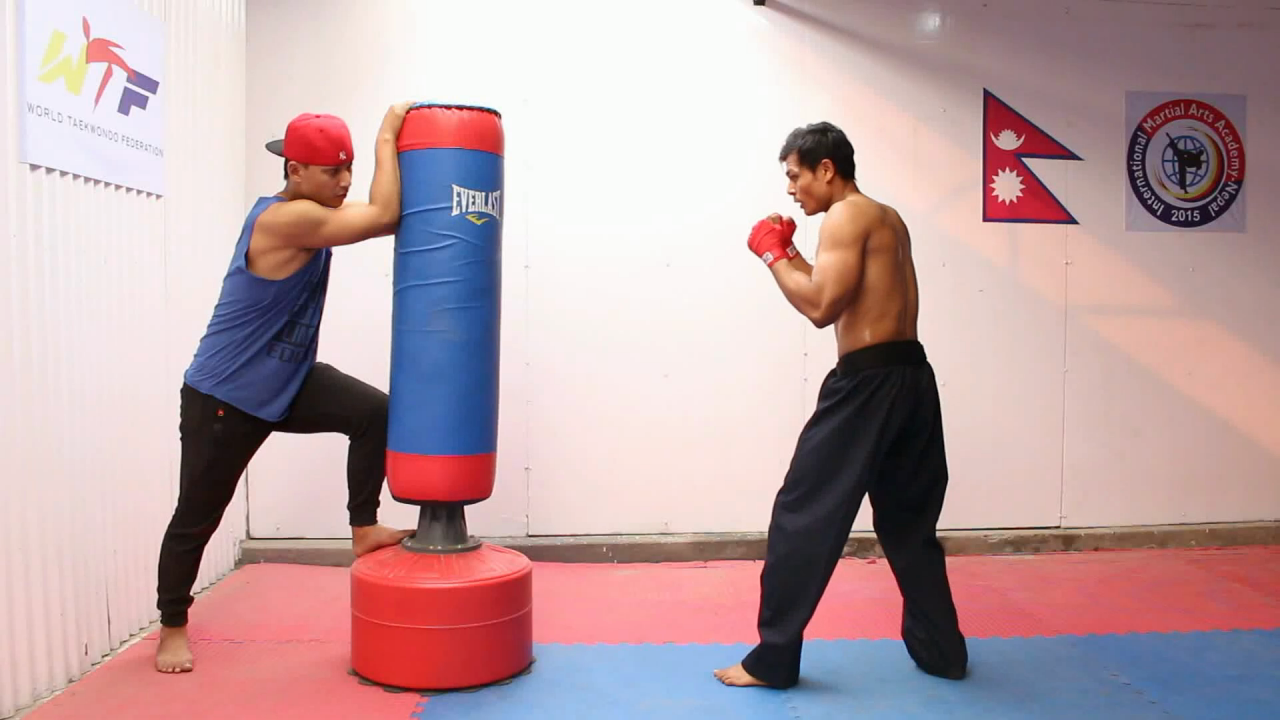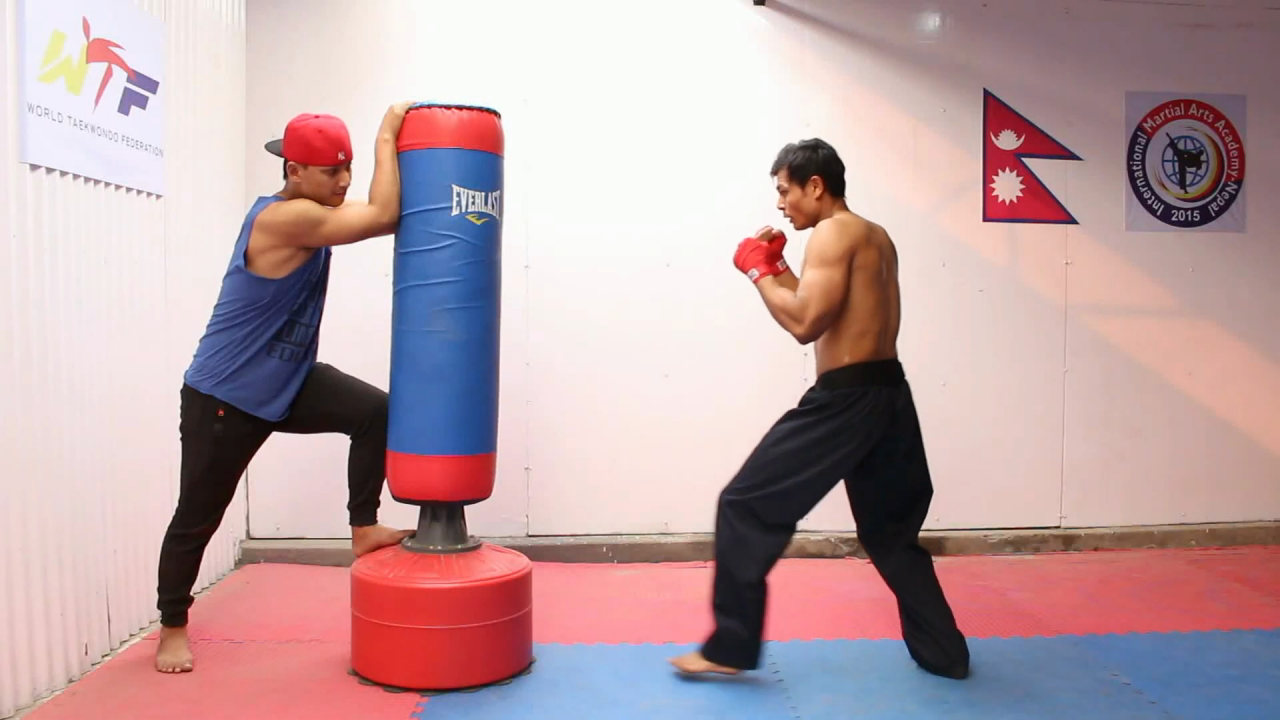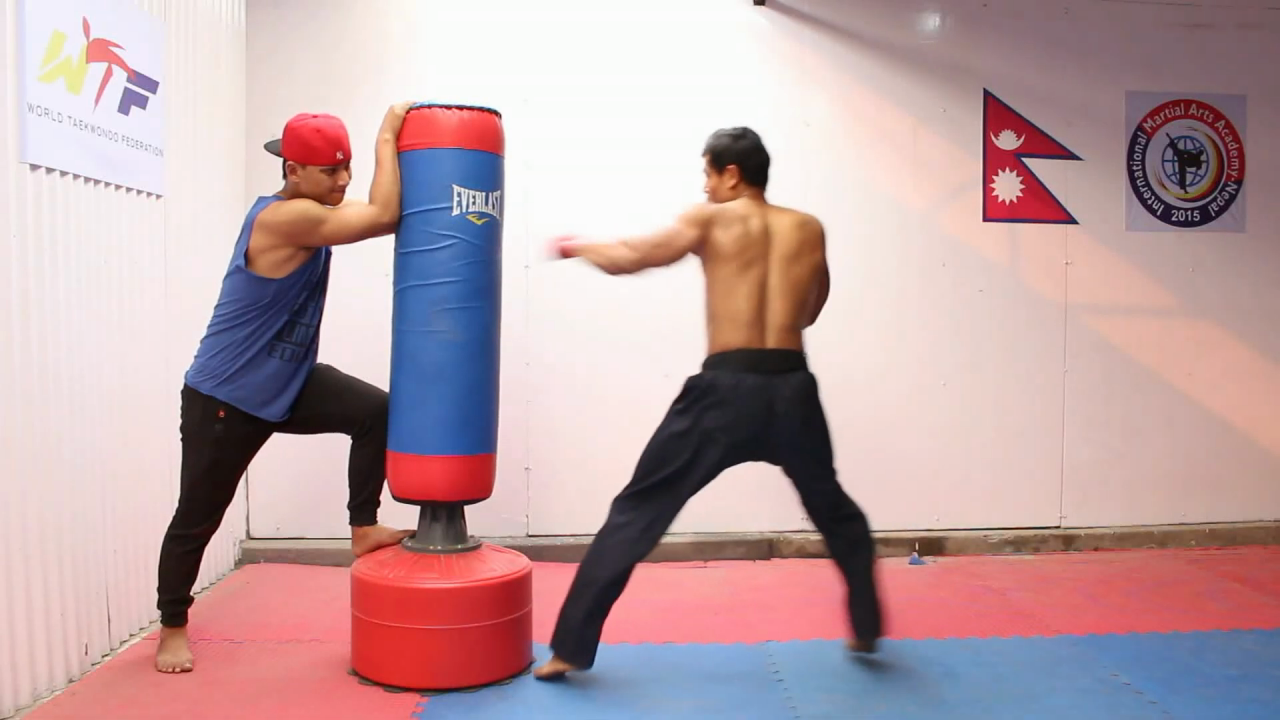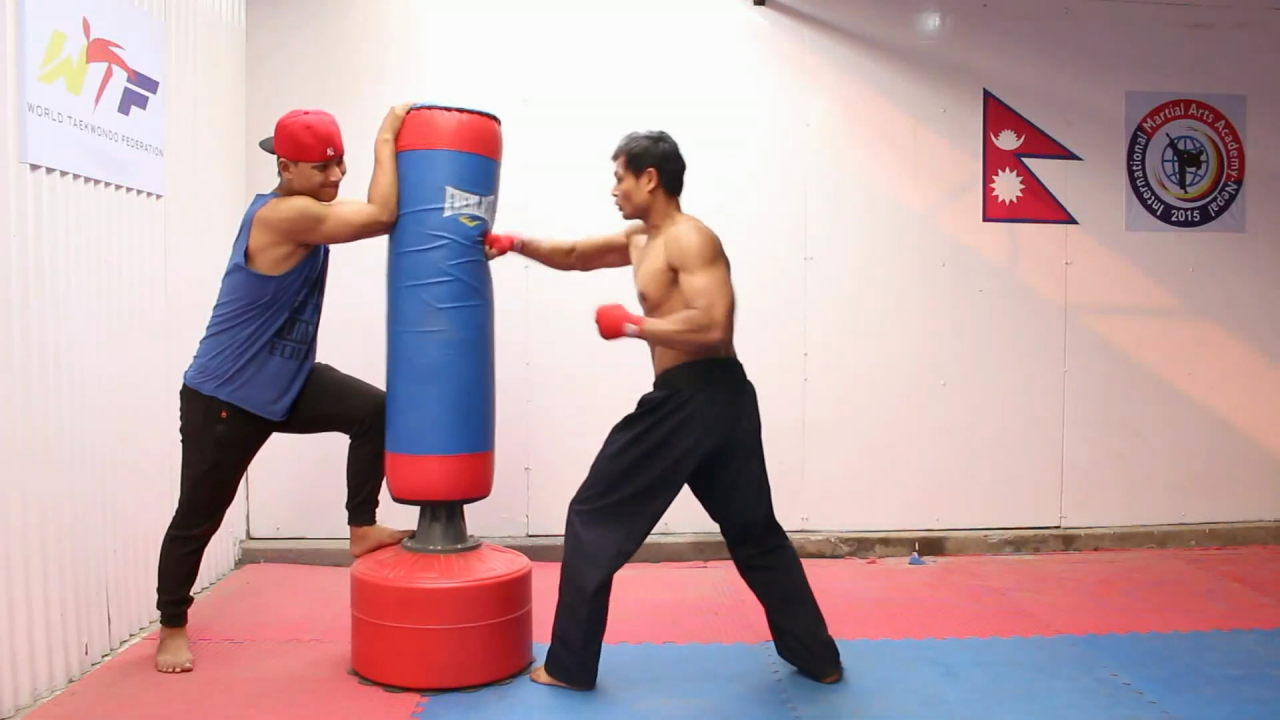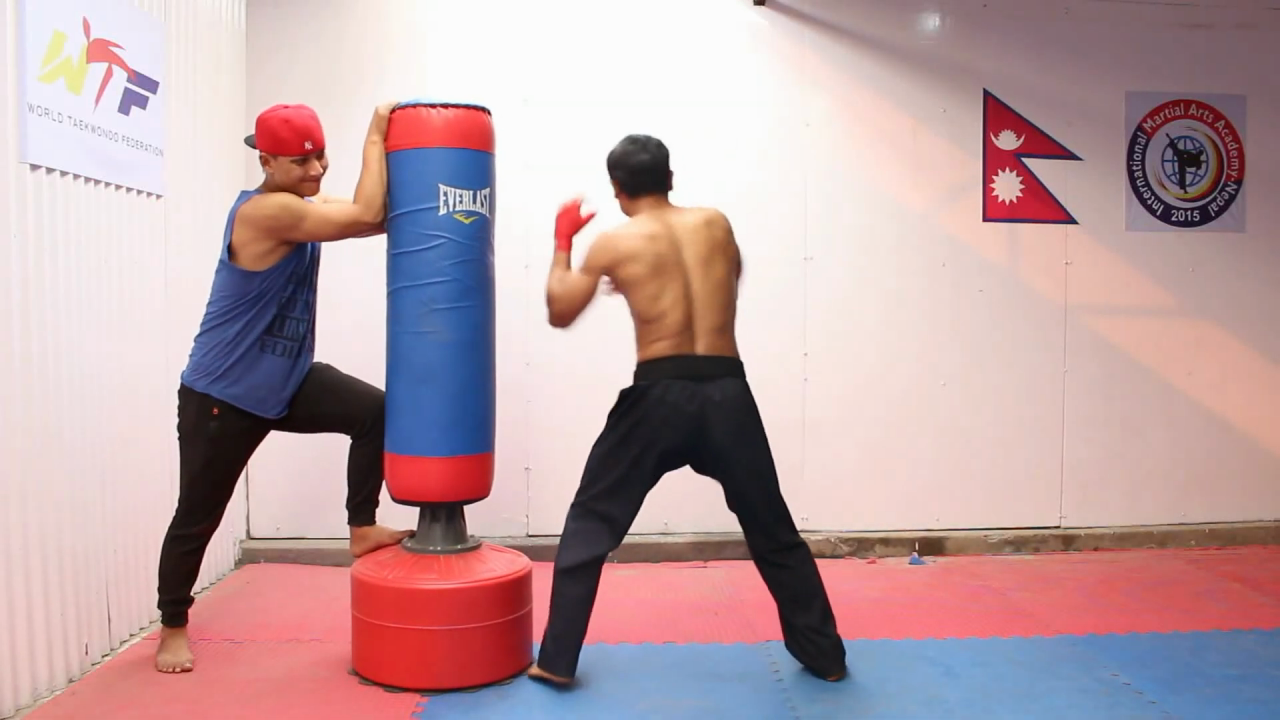
dt=1s
person 1, frame 1
left shoulder: (315, 212)
right shoulder: (284, 220)
left elbow: (381, 216)
right elbow: (381, 218)
right wrist: (388, 136)
left hip: (289, 381)
right hip: (223, 395)
left knee: (374, 413)
right knee: (198, 516)
left ankle: (363, 529)
right ankle: (173, 628)
person 1, frame 2
left shoulder: (313, 211)
right shoulder: (283, 218)
left elbow: (386, 217)
right elbow: (381, 216)
right wrist: (387, 136)
left hip: (288, 382)
right hip: (223, 396)
left knee: (376, 411)
right knee: (198, 516)
left ankle: (363, 529)
right ankle: (173, 628)
person 1, frame 3
left shoulder: (314, 211)
right shoulder: (283, 218)
left elbow: (383, 216)
right elbow: (382, 216)
right wrist: (388, 136)
left hip: (288, 383)
right hip: (223, 396)
left knee: (375, 411)
right knee: (198, 517)
left ankle: (363, 529)
right ankle: (172, 628)
person 1, frame 4
left shoulder: (311, 209)
right shoulder: (282, 215)
left elbow: (380, 216)
right elbow: (380, 216)
right wrist: (387, 138)
left hip: (288, 382)
right hip: (223, 395)
left knee: (374, 411)
right knee: (199, 517)
left ankle: (361, 529)
right ankle: (172, 628)
person 1, frame 5
left shoulder: (304, 204)
right shoulder: (265, 211)
left elbow: (375, 217)
right elbow: (365, 217)
right wrist: (375, 138)
left hip: (288, 380)
right hip: (222, 394)
left knee: (373, 411)
right knee: (198, 517)
left ankle: (361, 530)
right ankle: (173, 628)
person 2, frame 1
left shoulder: (846, 216)
right shoulder: (888, 218)
left elbow: (821, 307)
left wrist: (772, 254)
right wrist: (791, 253)
left hip: (869, 382)
right hip: (909, 378)
left knee: (803, 513)
right knee: (909, 520)
left ankle: (774, 659)
right ankle: (941, 650)
person 2, frame 2
left shoulder: (832, 234)
right shoulder: (876, 237)
left elbow: (805, 324)
left wrist: (757, 271)
right wrist: (779, 268)
left hip: (846, 401)
right hip: (888, 397)
left knee: (746, 507)
right knee: (893, 532)
left ankle: (731, 646)
right ankle: (943, 651)
person 2, frame 3
left shoulder: (709, 219)
right shoulder: (809, 229)
left elbow: (629, 256)
left wrist: (576, 246)
left hip: (726, 388)
right hip: (791, 386)
left knee: (638, 510)
right knee: (831, 504)
left ankle: (571, 646)
right ankle: (866, 626)
person 2, frame 4
left shoulder: (690, 239)
right shoulder: (643, 239)
left elbow: (712, 328)
right elbow: (577, 254)
left wrist: (630, 325)
right wrist: (517, 244)
left hip: (690, 401)
right hip: (724, 398)
left knee: (594, 520)
right knee: (755, 532)
left ankle: (570, 666)
right ankle: (817, 656)
person 2, frame 5
left shoulder: (616, 242)
right shoulder: (715, 224)
left elbow: (559, 314)
left wrist: (563, 241)
left hip: (659, 396)
right hip: (727, 392)
left knee: (591, 522)
right knee: (772, 529)
left ankle: (557, 659)
right ankle: (824, 654)
